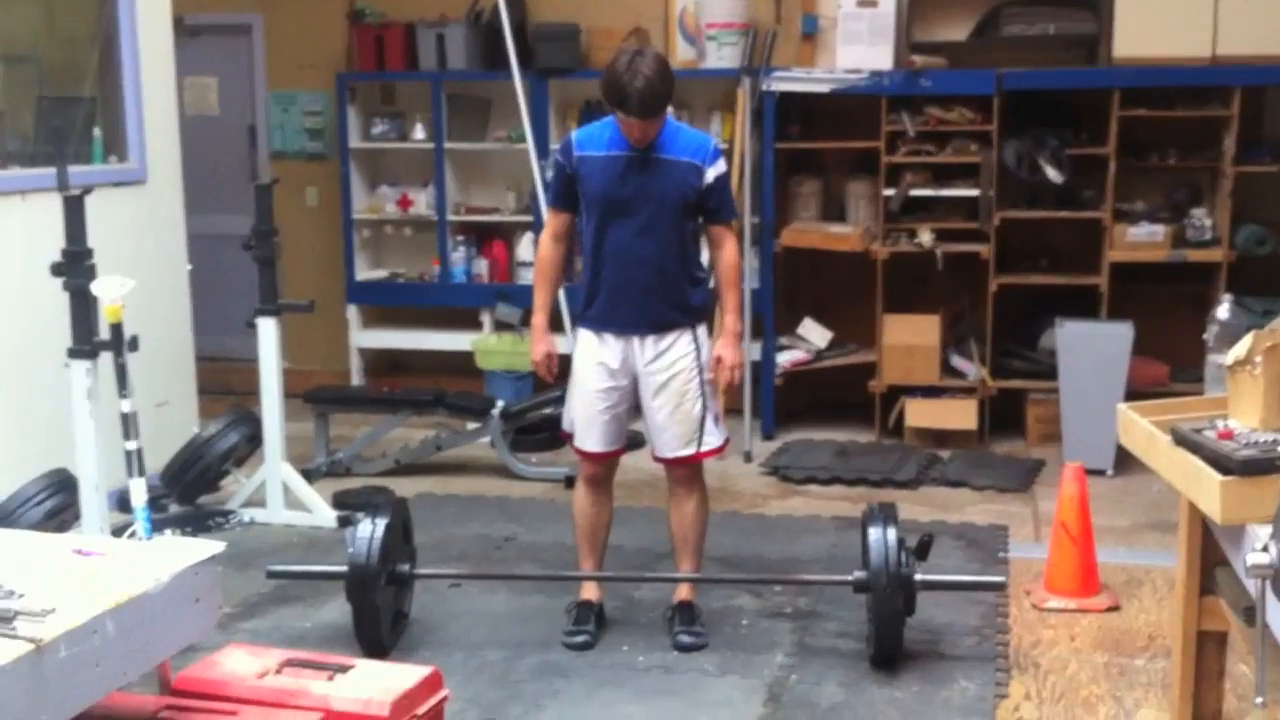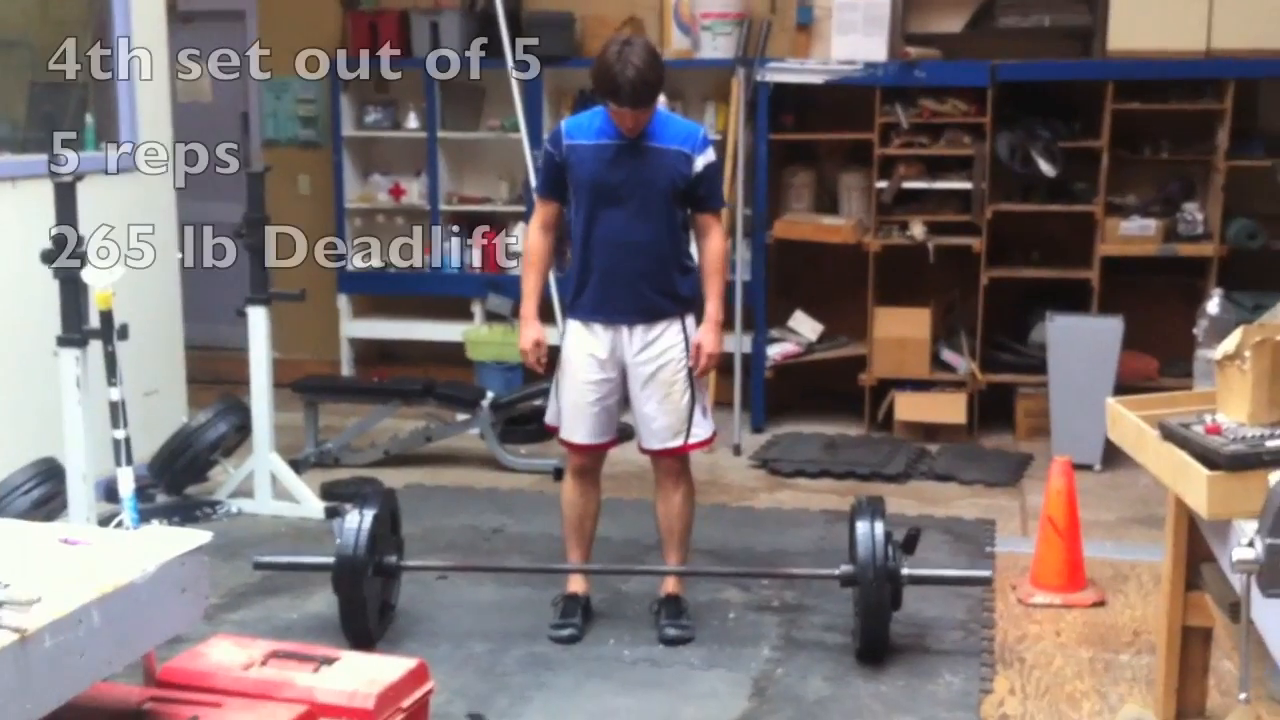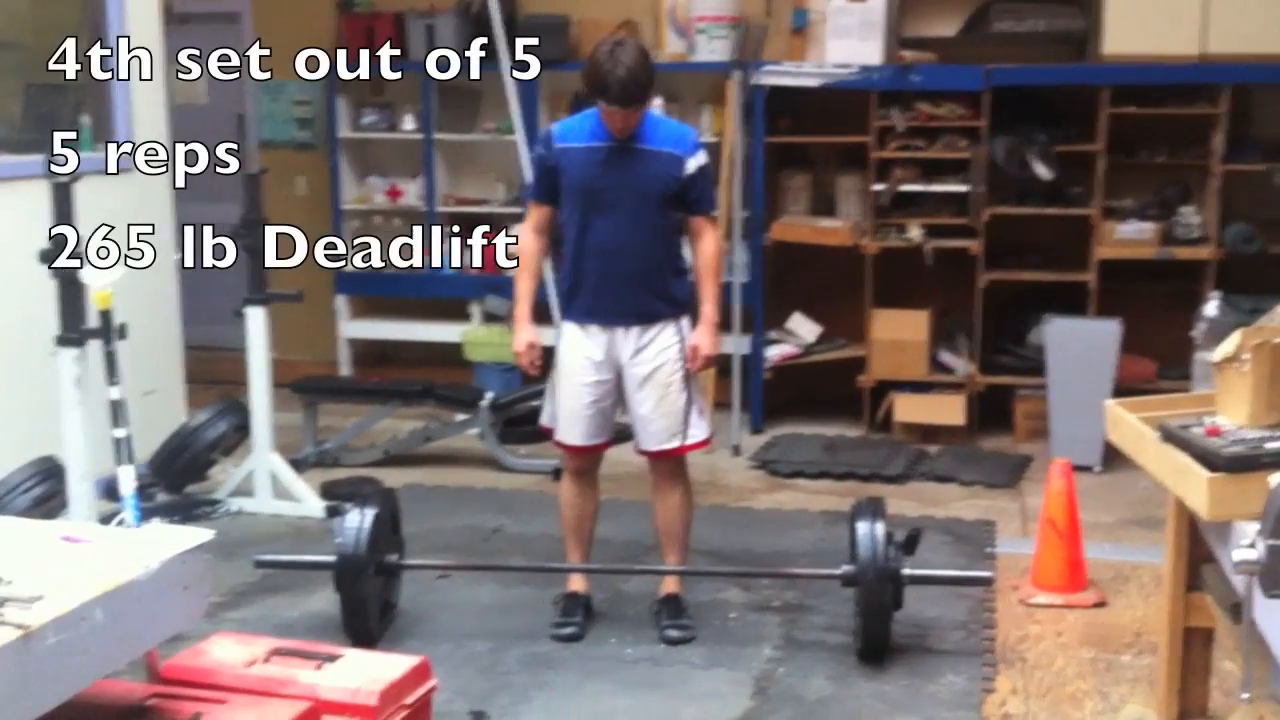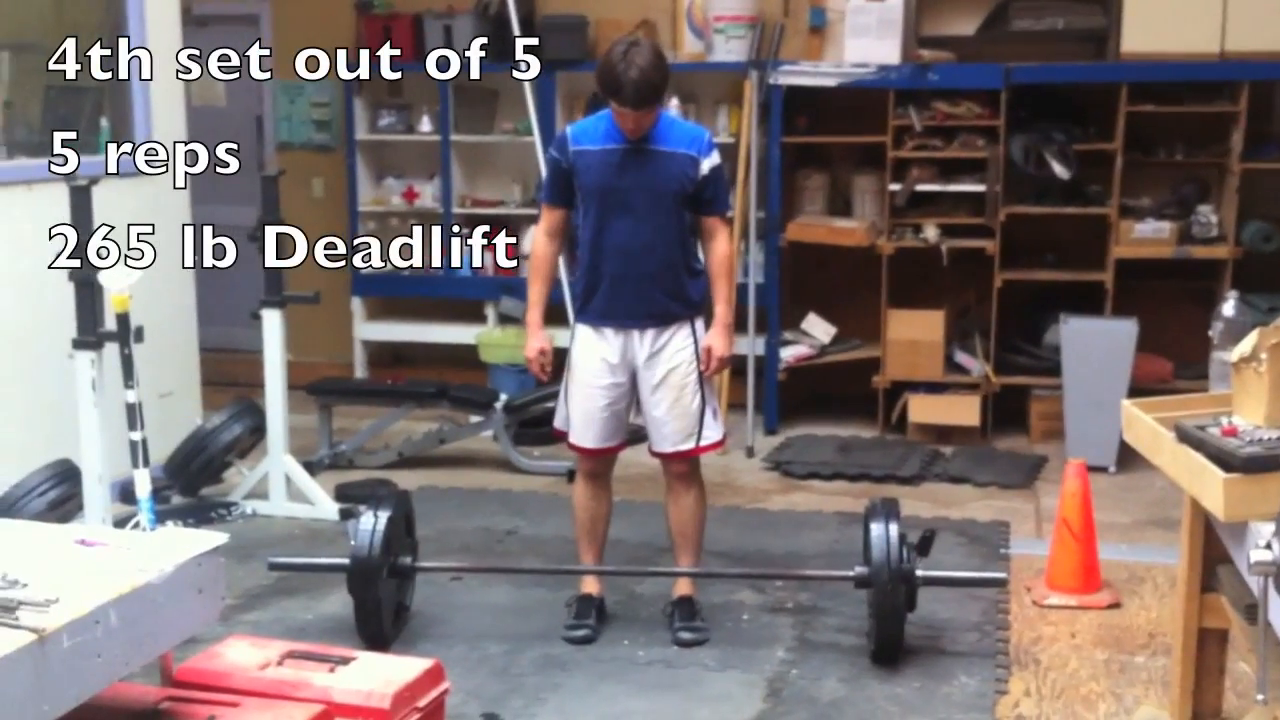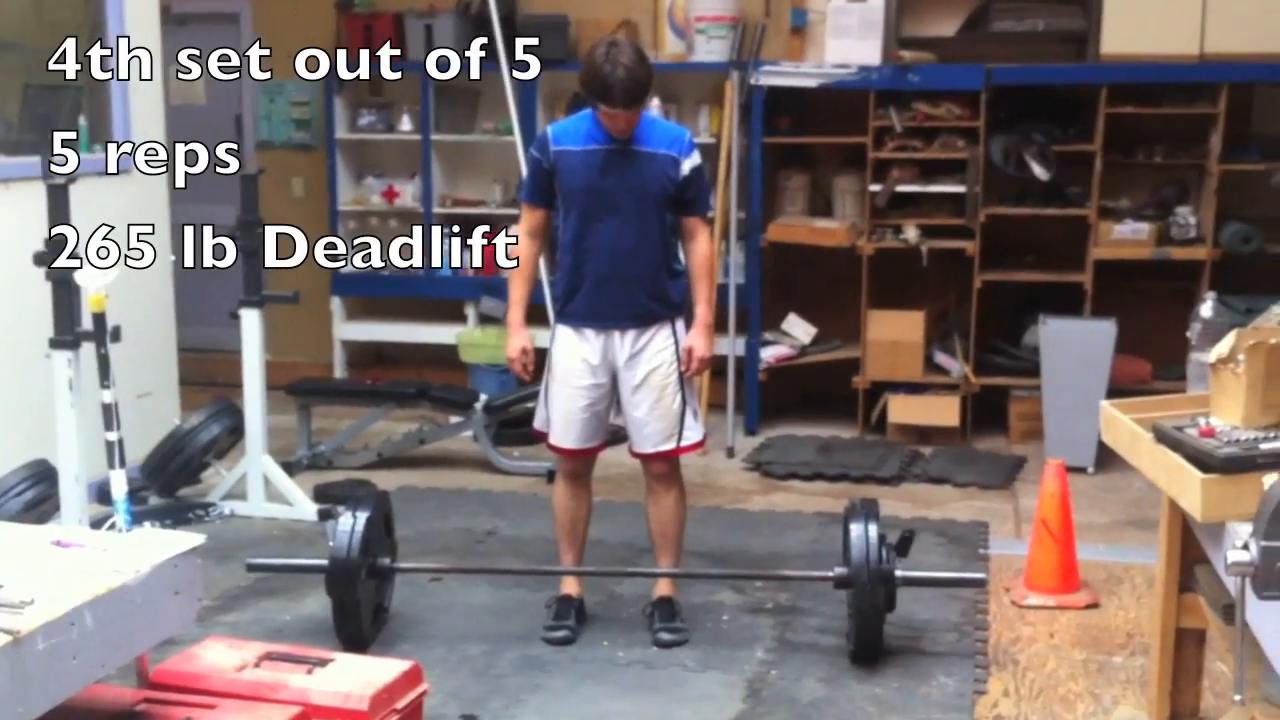
dt=0.3s
person 1, frame 1
left shoulder: (701, 155)
right shoulder: (577, 150)
left elbow: (724, 245)
right elbow: (554, 238)
left wrist: (730, 333)
right wrist: (540, 324)
left hip: (677, 334)
right hip: (599, 332)
left knee: (684, 466)
right knee: (593, 466)
left ankle: (685, 597)
right ankle: (589, 594)
person 1, frame 2
left shoulder: (691, 143)
right shoulder: (567, 138)
left elbow: (711, 233)
right elbow: (543, 226)
left wrist: (711, 320)
right wrist: (529, 313)
left hip: (665, 324)
right hip: (588, 322)
left knee: (671, 458)
right knee: (581, 458)
left ankle: (672, 588)
right ankle: (576, 586)
person 1, frame 3
left shoulder: (682, 146)
right shoulder: (559, 141)
left elbow: (703, 235)
right elbow: (535, 230)
left wrist: (708, 321)
right wrist: (523, 317)
left hip: (661, 326)
right hip: (583, 325)
left knee: (668, 459)
right knee: (578, 458)
left ankle: (671, 589)
right ankle: (576, 586)
person 1, frame 4
left shoulder: (696, 146)
right shoulder: (573, 144)
left elbow: (716, 237)
right elbow: (549, 234)
left wrist: (721, 323)
right wrist: (534, 323)
left hip: (674, 329)
right hip: (597, 328)
left knee: (681, 462)
right knee: (591, 460)
left ankle: (685, 591)
right ankle: (589, 588)
person 1, frame 5
left shoulder: (677, 146)
right shoulder: (555, 143)
left elbow: (697, 237)
right elbow: (529, 234)
left wrist: (703, 323)
right wrist: (516, 323)
left hip: (655, 329)
right hip: (577, 328)
left knee: (662, 463)
right knee: (572, 461)
left ankle: (664, 591)
right ankle: (569, 589)
